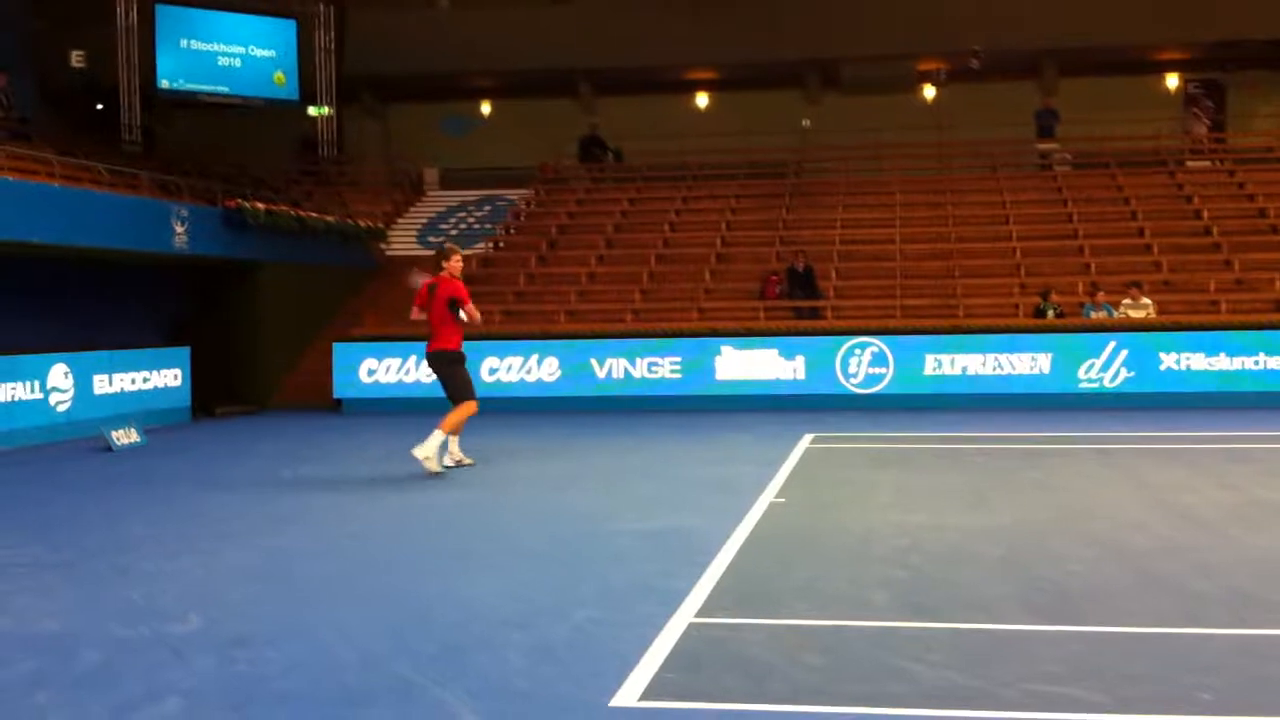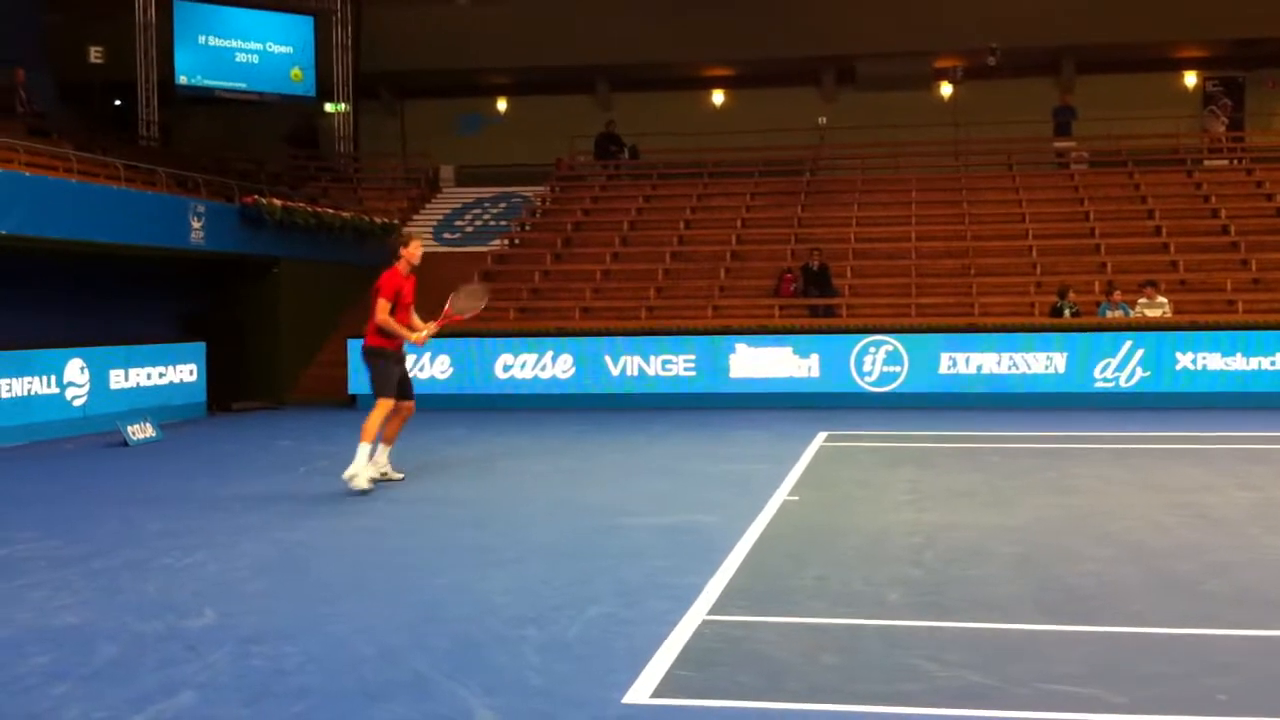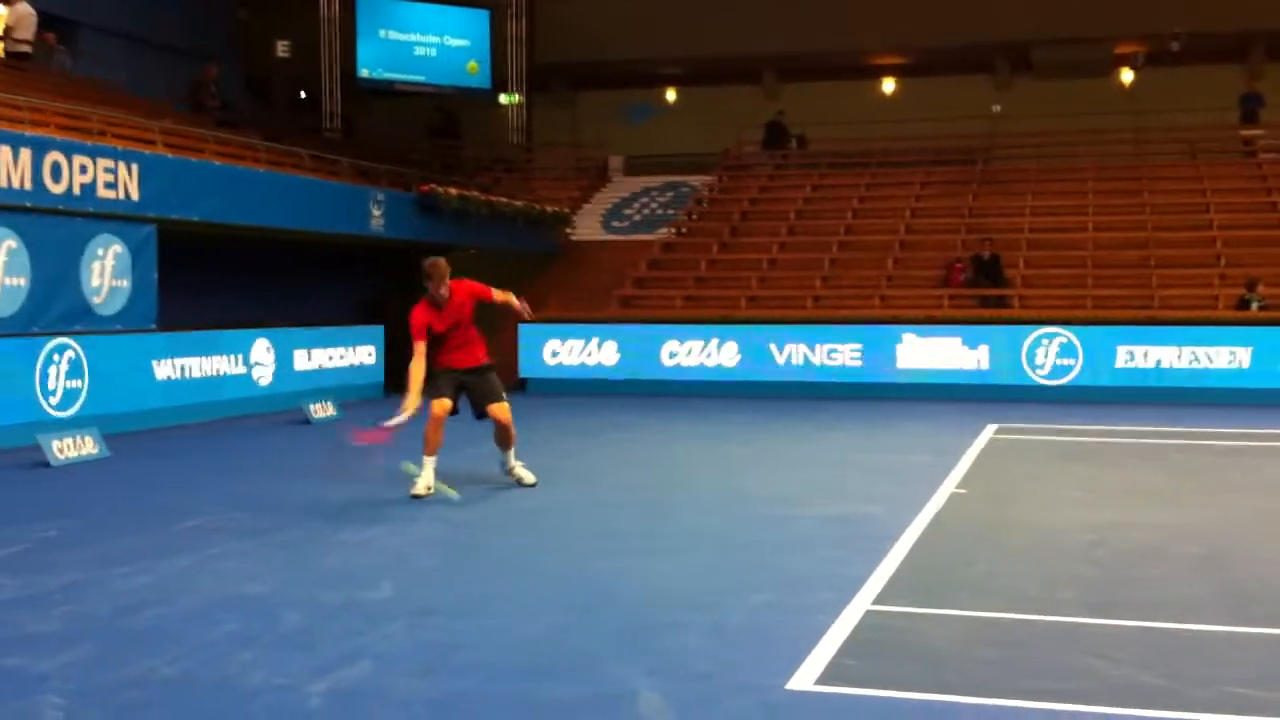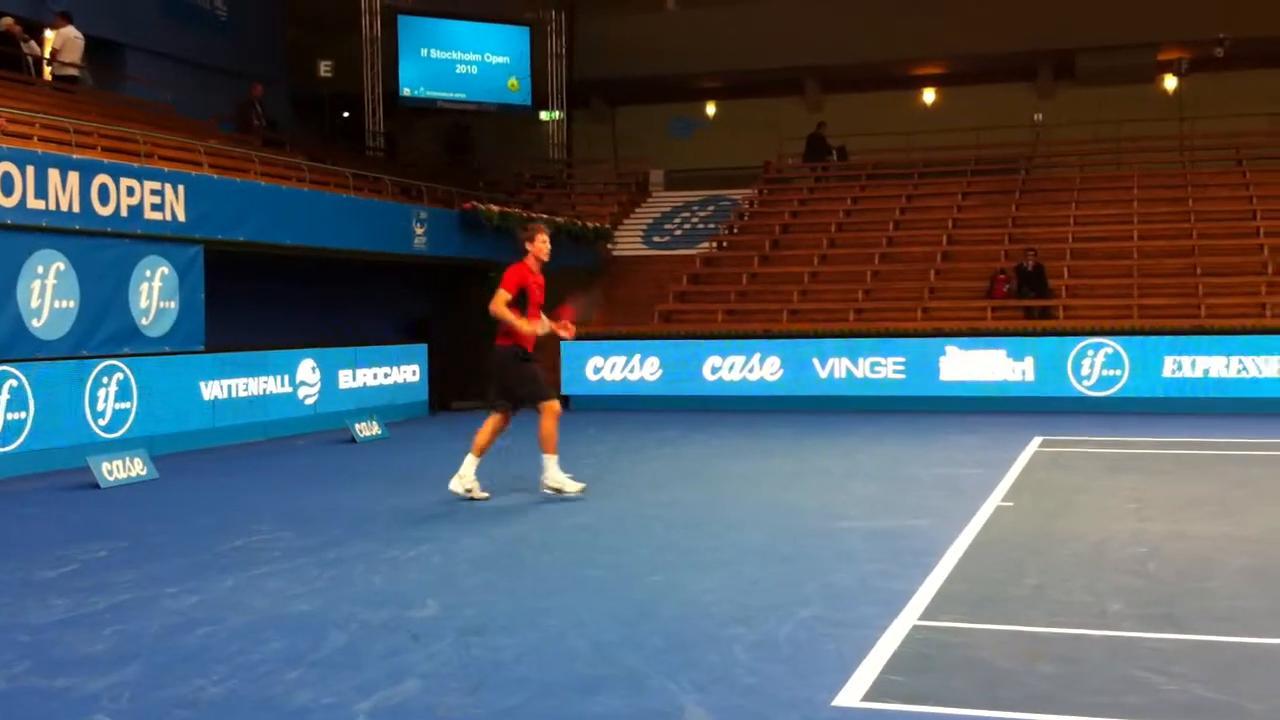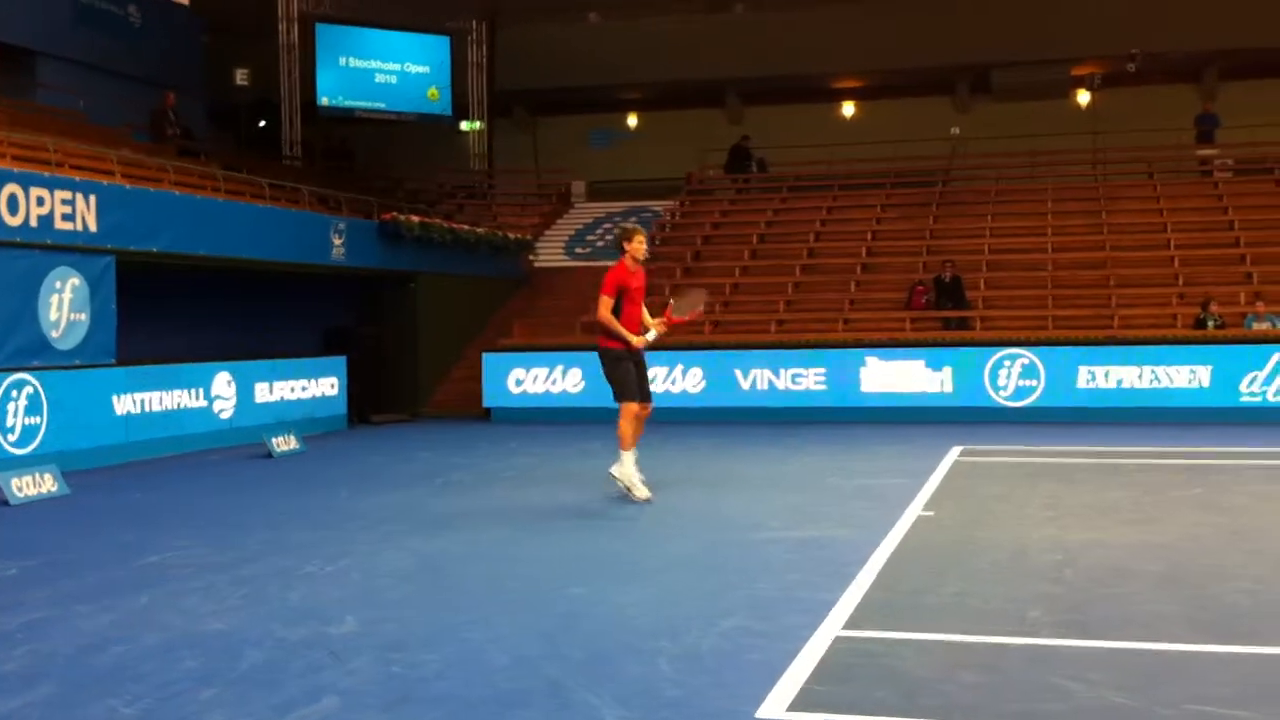
dt=1s
person 1, frame 1
left shoulder: (427, 286)
right shoulder: (455, 287)
left elbow: (415, 315)
right elbow: (475, 318)
right wrist: (463, 315)
left hip: (436, 352)
right hip: (447, 353)
left knee: (460, 402)
right knee: (469, 406)
left ankle: (453, 453)
right ankle: (428, 448)
person 1, frame 2
left shoulder: (410, 280)
right shoulder: (389, 279)
right elbow: (380, 318)
left wrist: (423, 328)
right wrist: (409, 336)
left hip: (393, 351)
right hip: (380, 350)
left knee: (406, 407)
right knee: (385, 404)
left ankle: (379, 463)
right ankle: (358, 467)
person 1, frame 3
left shoulder: (468, 288)
right shoulder: (420, 314)
left elbow: (502, 297)
right elbow: (419, 358)
left wrist: (515, 302)
right wrist: (413, 396)
left hip: (479, 366)
right hip: (445, 370)
left knee: (503, 418)
right knee: (438, 411)
left ankle: (511, 464)
right ankle: (427, 476)
person 1, frame 4
left shoulder: (538, 276)
right shoulder: (517, 272)
right elbow: (495, 307)
left wrist: (554, 326)
right wrist: (522, 325)
left hip: (515, 353)
right hip: (512, 352)
left knee: (500, 416)
right knee: (551, 408)
left ankle: (465, 477)
right ankle: (552, 476)
person 1, frame 5
left shoulder: (640, 273)
right shoulder: (615, 274)
right elbow: (602, 314)
left wrist: (650, 323)
right wrist: (630, 337)
left hip: (633, 350)
right hip: (614, 350)
left knee: (644, 409)
right knee: (630, 408)
left ankle: (623, 467)
right ankle: (628, 474)
